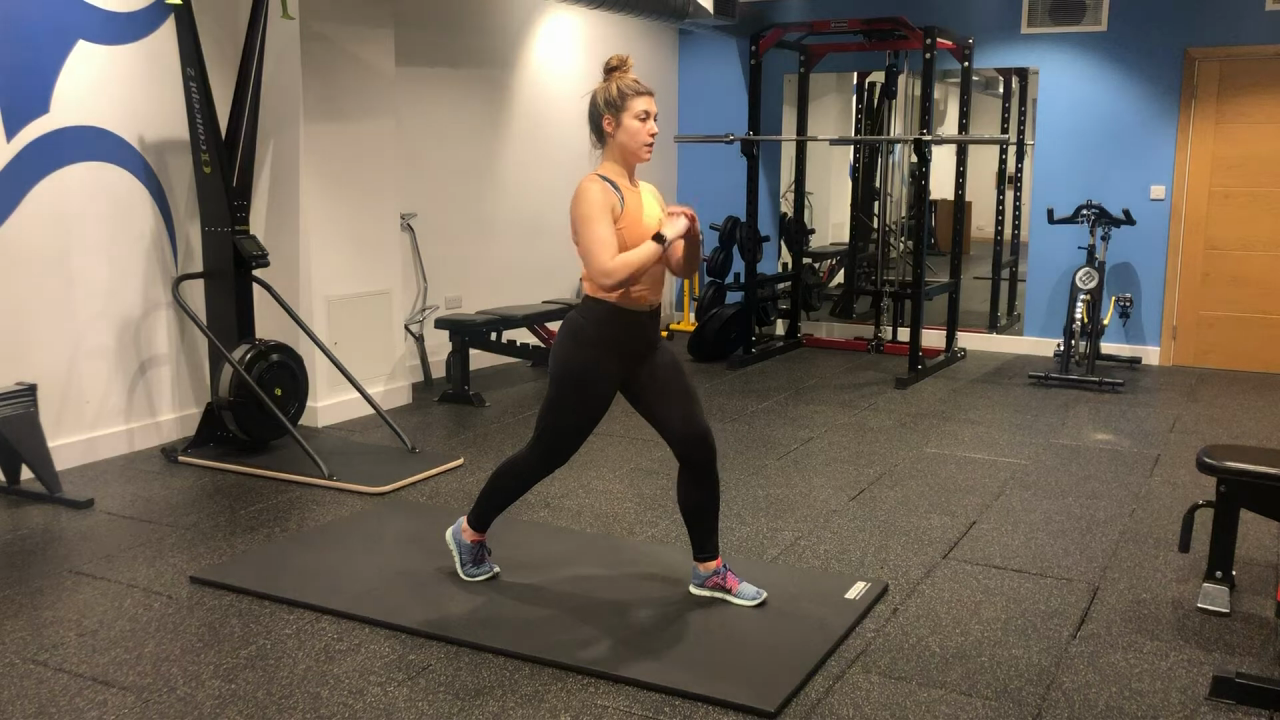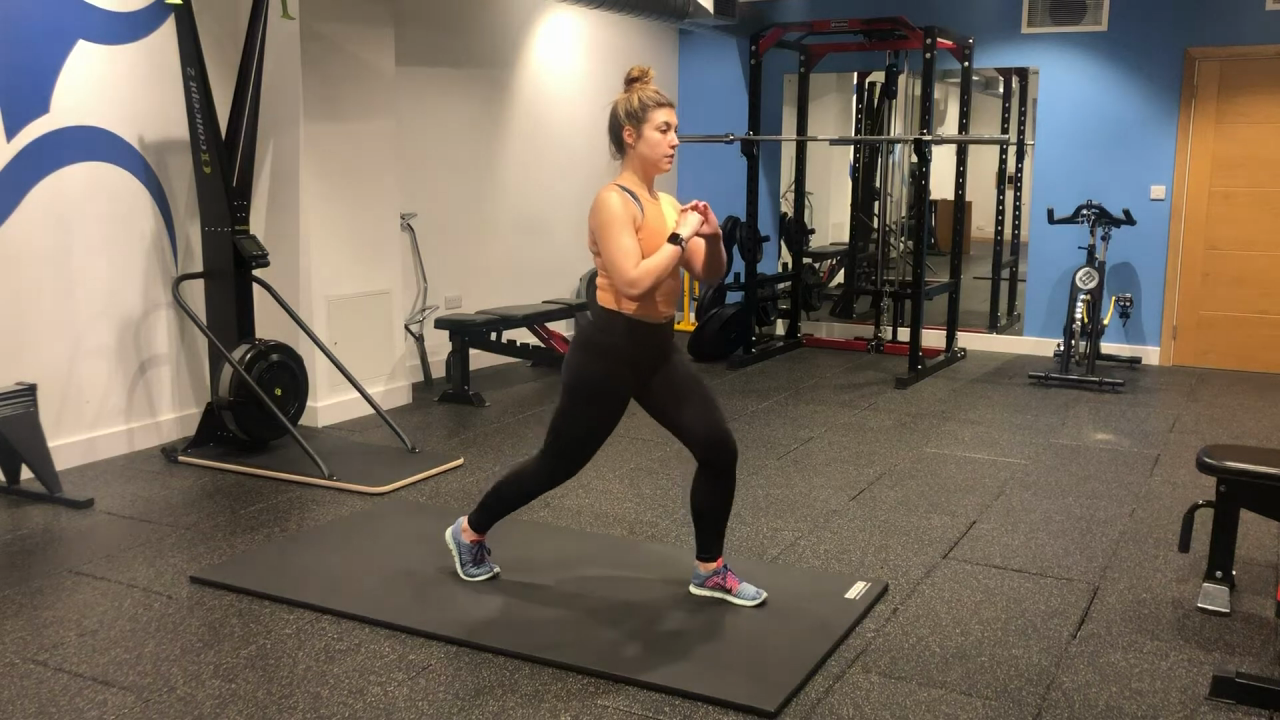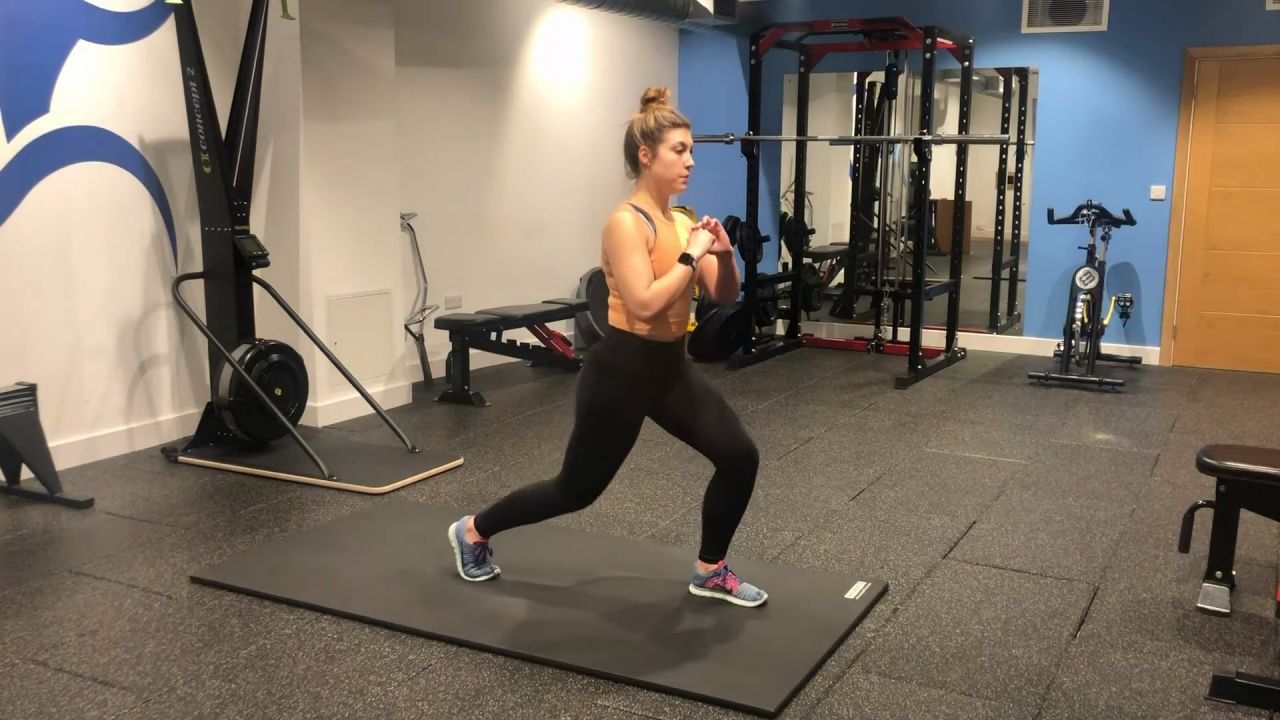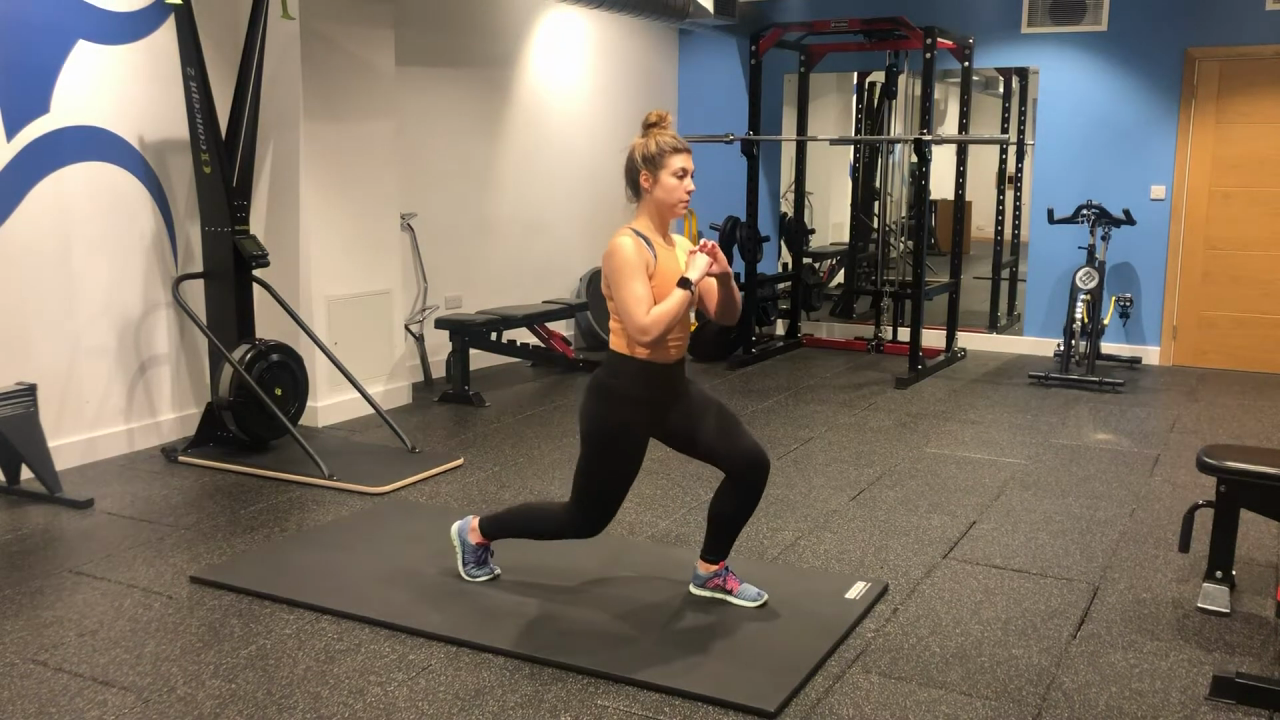
dt=0.4s
person 1, frame 1
left shoulder: (648, 192)
right shoulder: (595, 191)
left elbow: (683, 269)
right elbow: (608, 272)
left wrist: (689, 235)
right wrist: (663, 235)
left hip: (645, 339)
right hip: (594, 339)
left knee: (697, 446)
right knee: (547, 453)
left ankle: (709, 570)
right ankle: (469, 532)
person 1, frame 2
left shoulder: (667, 204)
right shoulder: (613, 202)
left elbow: (711, 277)
right elbow: (633, 282)
left wrist: (712, 237)
right wrist: (680, 236)
left hip: (659, 349)
right hip: (609, 349)
left knee: (719, 449)
right knee: (558, 464)
left ankle: (709, 571)
right ankle: (469, 531)
person 1, frame 3
left shoulder: (680, 222)
right shoulder: (627, 222)
left elbow: (726, 296)
right elbow: (645, 304)
left wrist: (723, 253)
right wrist: (691, 256)
left hip: (670, 367)
right hip: (621, 369)
left knee: (740, 457)
right knee: (577, 488)
left ankle: (710, 572)
right ankle: (473, 531)
person 1, frame 4
left shoulder: (680, 245)
right shoulder: (626, 247)
left elbow: (727, 317)
right elbow: (645, 328)
left wrist: (723, 276)
right wrist: (689, 280)
left hip: (671, 387)
right hip: (623, 392)
left knee: (751, 463)
right knee: (587, 516)
left ankle: (710, 572)
right ankle: (476, 531)
